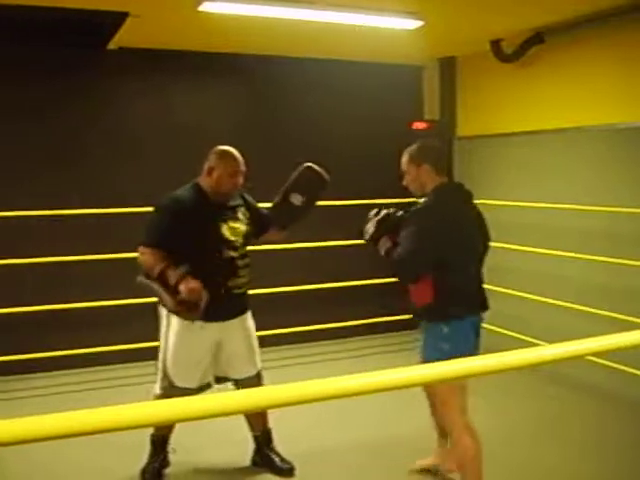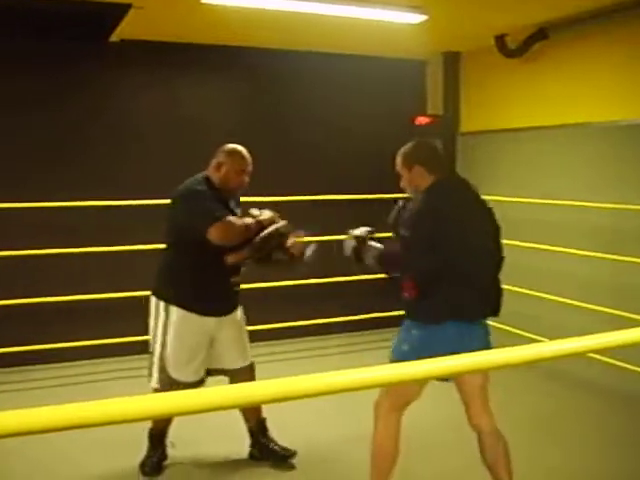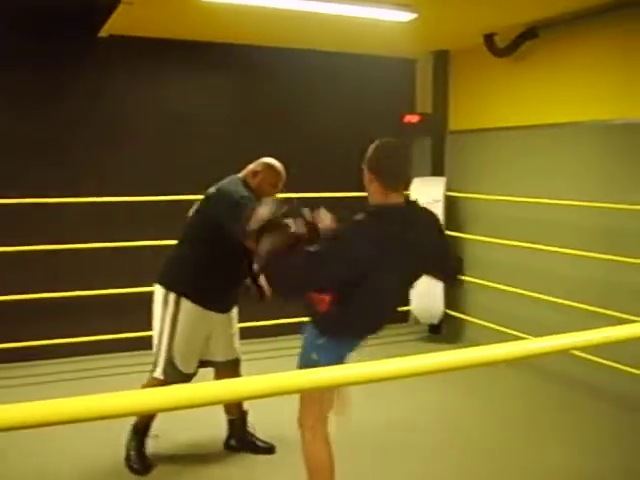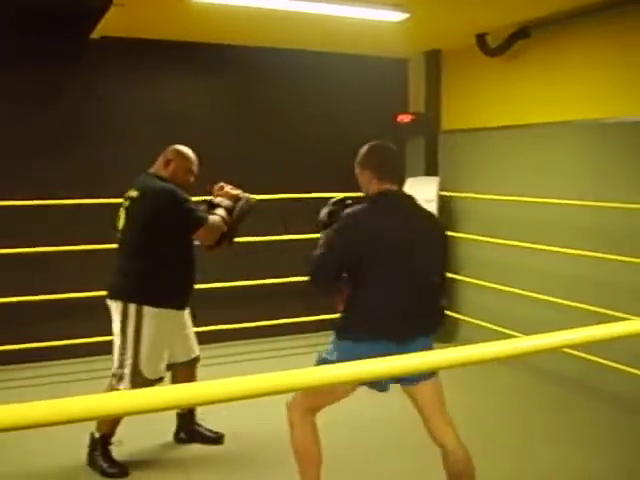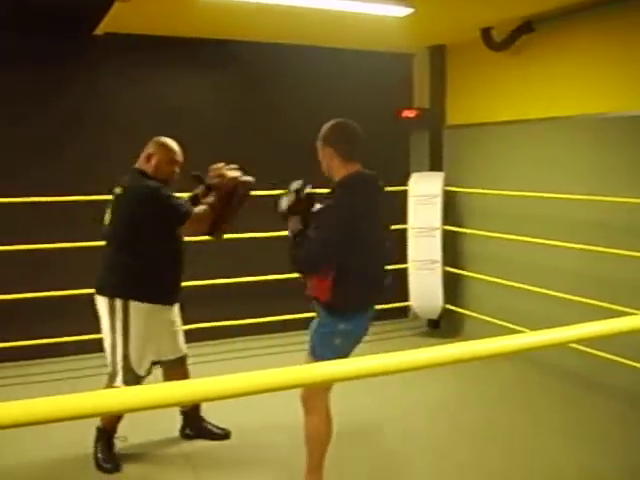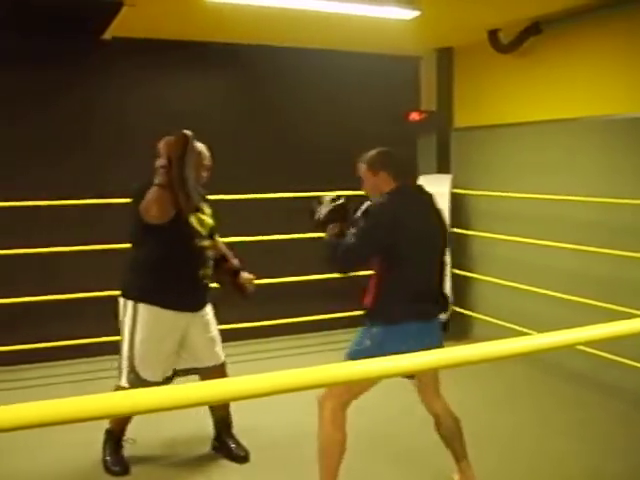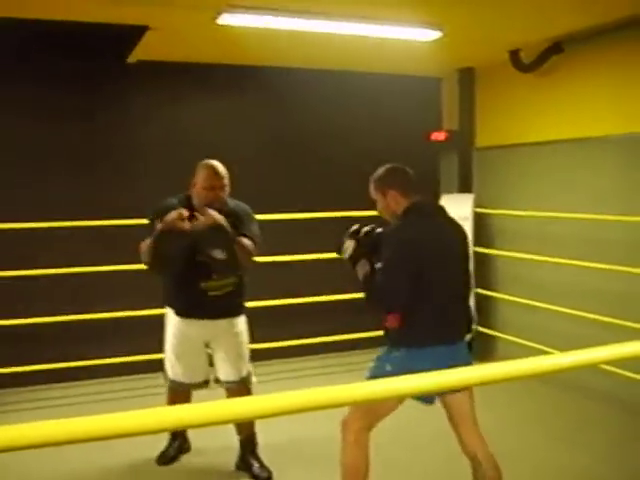
dt=0.7s
person 1, frame 1
left shoulder: (431, 212)
right shoulder: (462, 207)
left elbow: (407, 268)
left wrist: (383, 238)
right wrist: (402, 232)
left hip: (448, 322)
right hip: (462, 314)
left knee: (454, 418)
right knee: (435, 388)
person 1, frame 2
left shoulder: (427, 207)
right shoulder: (476, 205)
left elbow: (408, 261)
right elbow: (491, 261)
left wrist: (367, 248)
left hip: (433, 324)
right hip: (472, 322)
left knee: (388, 411)
right knee: (482, 420)
person 1, frame 3
left shoulder: (358, 235)
right shoulder: (426, 224)
left elbow: (291, 278)
right elbow: (449, 271)
left wrist: (270, 247)
left hip: (335, 329)
right hip: (368, 318)
left knee: (311, 421)
person 1, frame 4
left shoulder: (355, 221)
right shoulder: (429, 223)
left elbow: (323, 278)
left wrist: (330, 233)
left hip: (362, 341)
right hip: (415, 340)
left knee: (300, 411)
right knee: (444, 431)
person 1, frame 5
left shoulder: (342, 206)
right shoulder: (369, 190)
left elbow: (306, 262)
left wrist: (294, 222)
right wrist: (310, 221)
left hip: (342, 311)
right hip: (358, 294)
left knee: (313, 397)
person 1, frame 6
left shoulder: (387, 211)
right shoulder: (428, 210)
left elbow: (346, 259)
left wrist: (332, 226)
left hip: (392, 325)
right hip: (426, 322)
left knee: (331, 403)
right knee: (433, 400)
person 1, frame 7
left shoulder: (403, 235)
right shoulder: (451, 228)
left elbow: (389, 297)
left wrist: (362, 263)
left hip: (411, 350)
right hip: (452, 347)
left knee: (354, 426)
right knee: (472, 440)
person 2, frame 1
left shoulder: (241, 202)
right shoulder: (179, 205)
left elbow: (270, 232)
right elbow: (147, 254)
right wrist: (179, 280)
left hip: (235, 312)
right hip: (192, 314)
left knee: (251, 379)
right knee: (174, 387)
left ankle: (264, 449)
right ankle: (157, 453)
person 2, frame 2
left shoulder: (227, 197)
right shoulder: (194, 194)
left elbow: (243, 241)
right elbow: (223, 234)
left wrist: (285, 243)
right wrist: (258, 221)
left hip: (225, 304)
right hip: (182, 304)
left knee: (242, 369)
right knee: (171, 380)
left ankle: (260, 440)
right ankle: (156, 445)
person 2, frame 3
left shoulder: (236, 197)
right shoulder: (235, 196)
right elbow: (255, 238)
left wrist: (257, 277)
left hip: (217, 299)
right hip: (184, 296)
left knee: (228, 364)
right knee: (168, 372)
left ankle: (238, 432)
right ankle: (137, 438)
person 2, frame 4
left shoulder: (148, 191)
right shoulder: (164, 194)
left elbow: (192, 227)
right elbow: (209, 234)
left wrist: (216, 204)
right wrist: (225, 205)
left hip: (168, 299)
right hip: (142, 302)
left knee: (186, 361)
right knee: (132, 378)
left ankle: (186, 425)
right ankle: (98, 447)
person 2, frame 5
left shoulder: (144, 189)
right shoulder: (145, 192)
left elbow: (181, 216)
right elbow: (194, 223)
left wrist: (206, 191)
right wrist: (219, 193)
left hip: (157, 295)
right hip: (128, 298)
left knee: (175, 359)
right knee: (126, 375)
left ankle: (192, 421)
right ankle: (104, 440)
person 2, frame 6
left shoulder: (197, 199)
right shoulder: (157, 191)
left elbow: (210, 241)
right elbow: (158, 214)
left wrist: (237, 271)
right wrist: (166, 165)
left hip: (196, 303)
right hip: (151, 303)
left knee: (215, 370)
right knee: (135, 379)
left ankle: (223, 435)
right ankle: (112, 442)
person 2, frame 7
left shoulder: (238, 212)
right shoulder: (171, 209)
left elbow: (248, 255)
right elbow: (148, 257)
left wrist: (223, 231)
right wrist: (162, 230)
left hip: (228, 315)
right hip: (183, 313)
left knee: (239, 383)
right knee: (179, 382)
left ankle: (248, 452)
right ankle: (178, 438)
